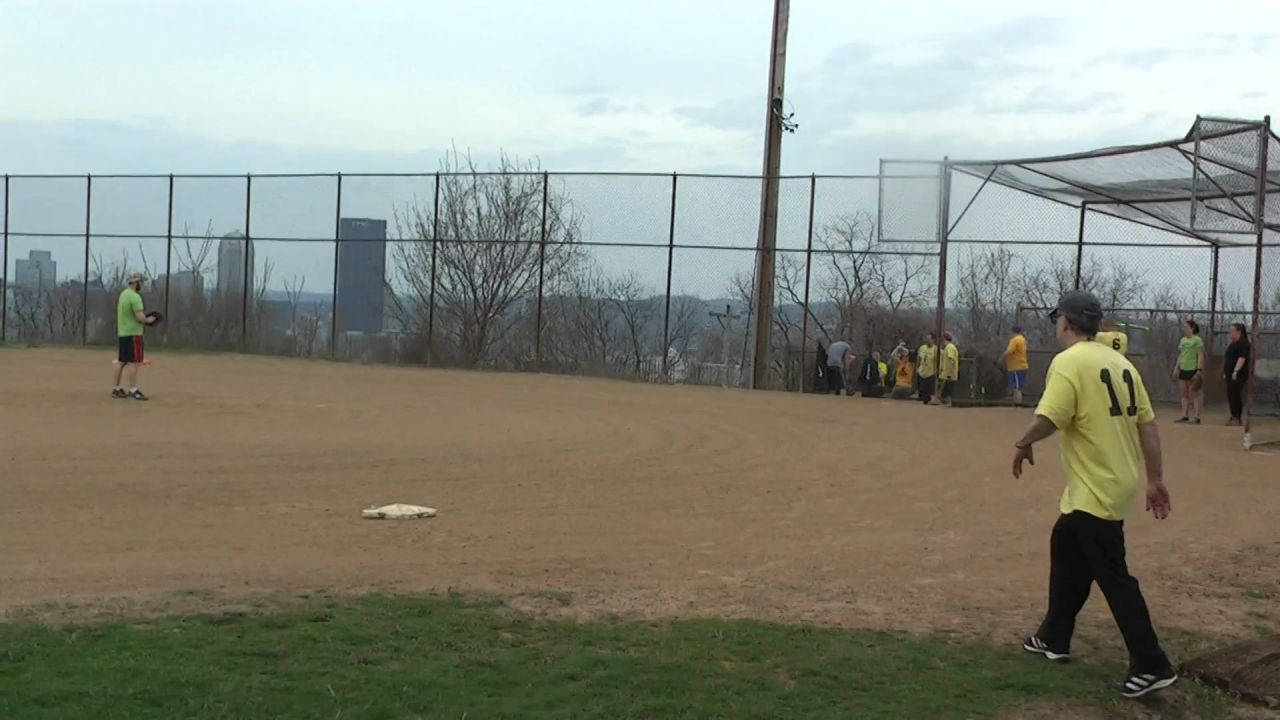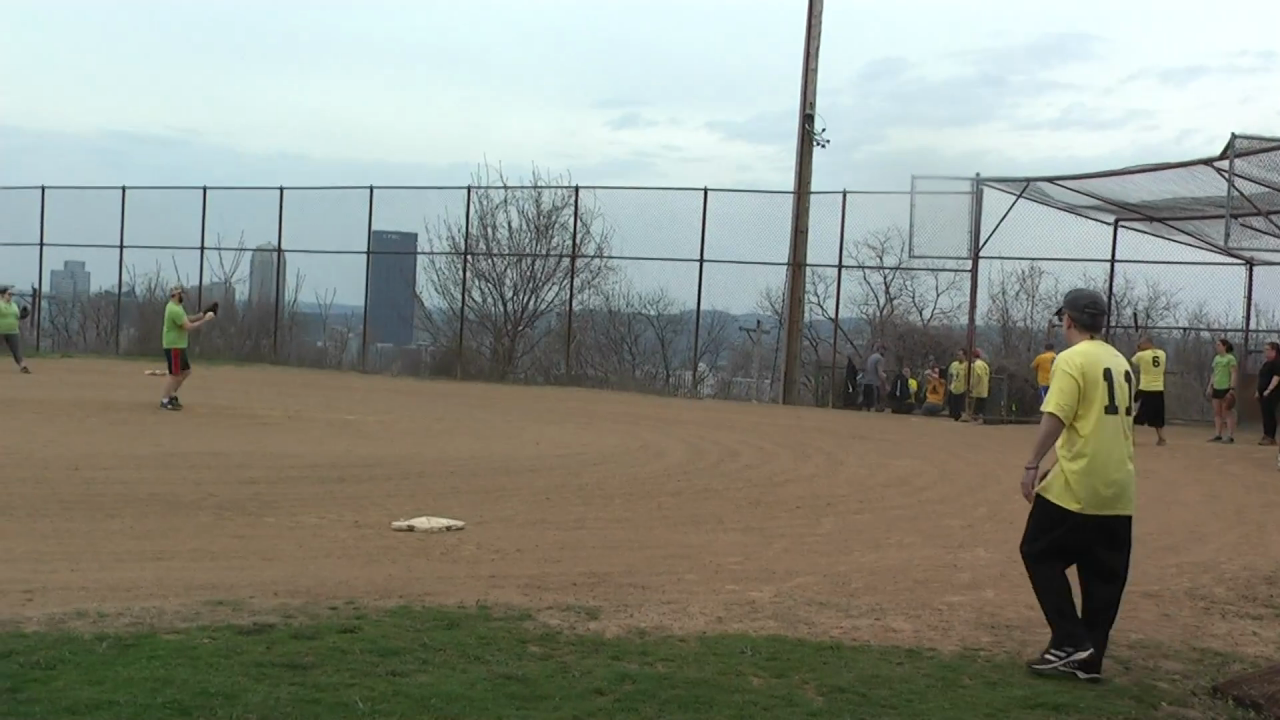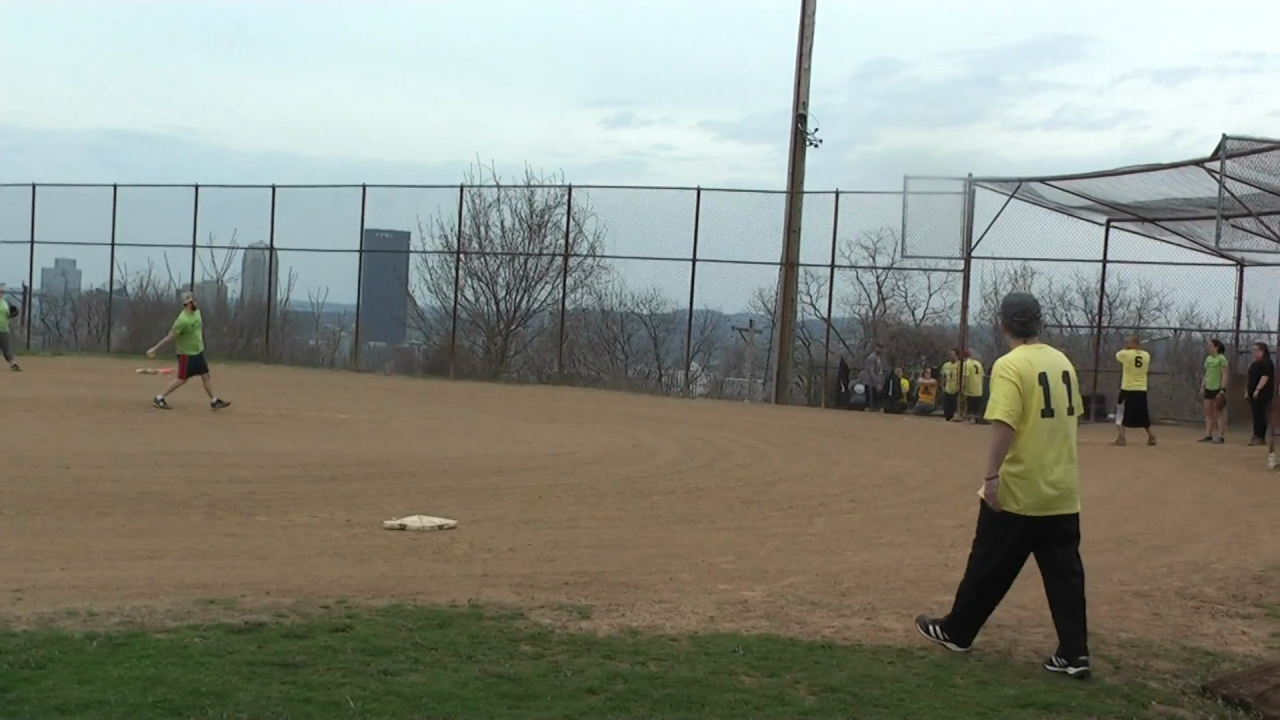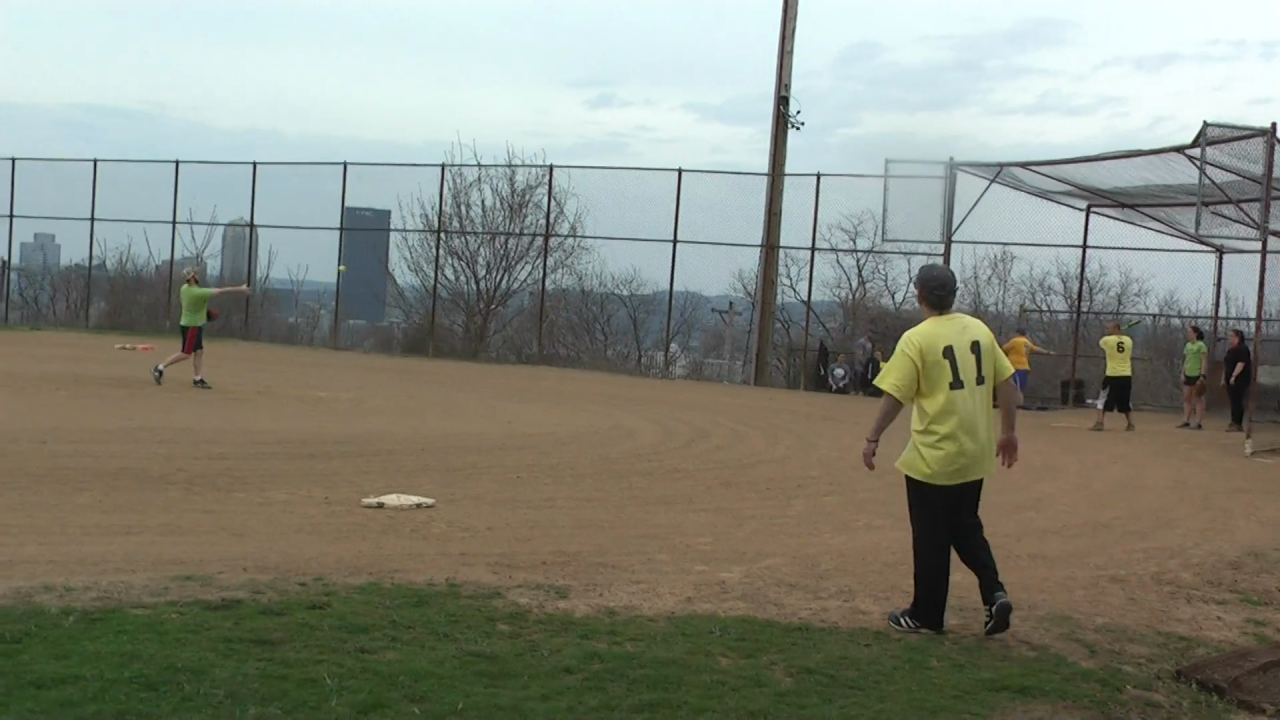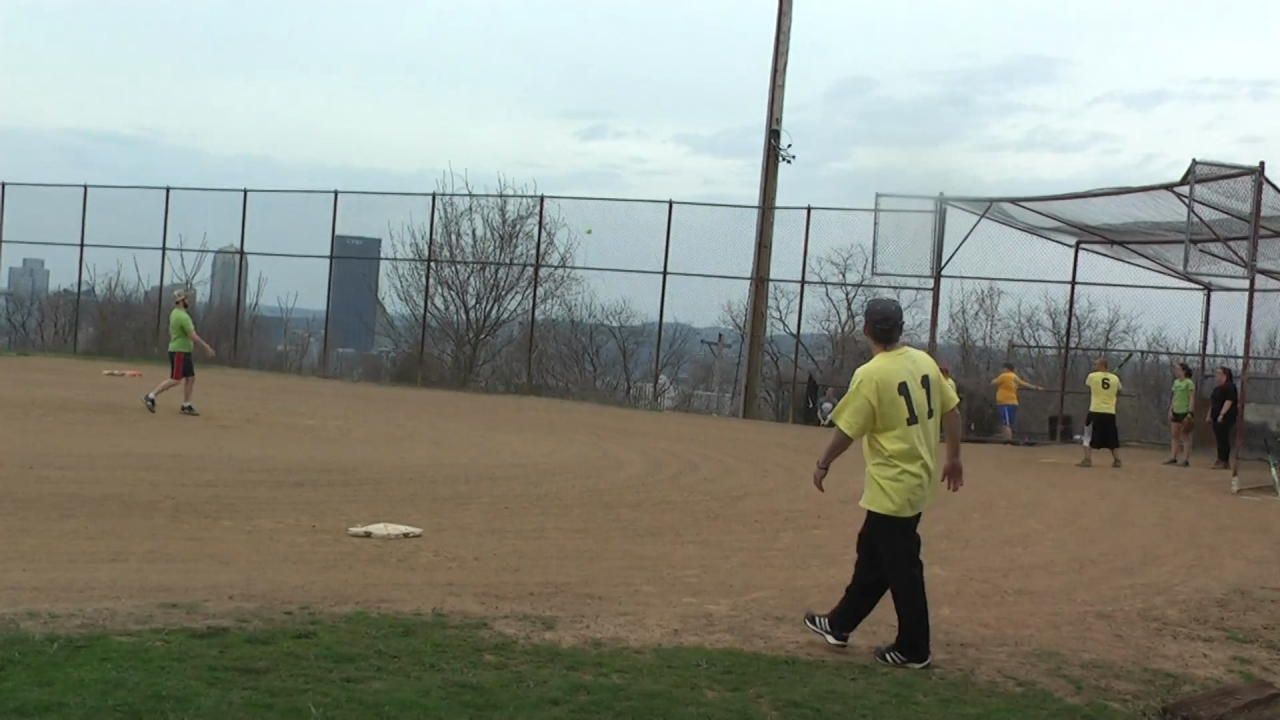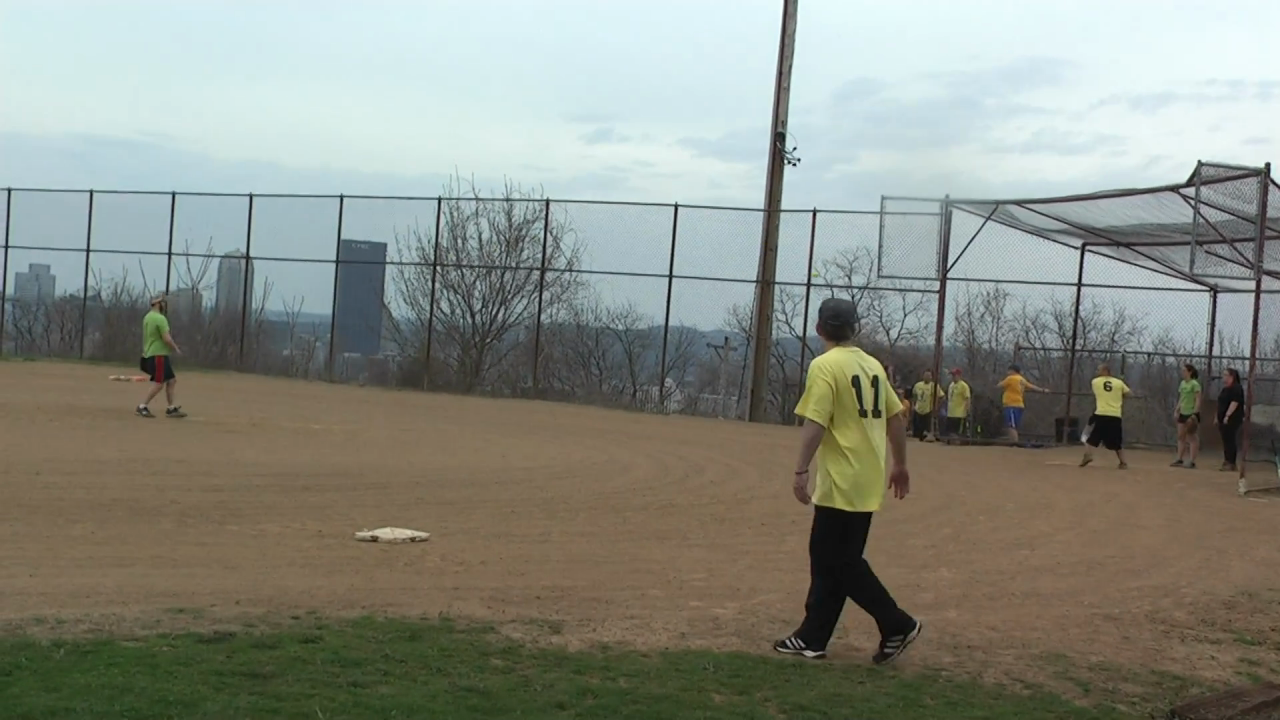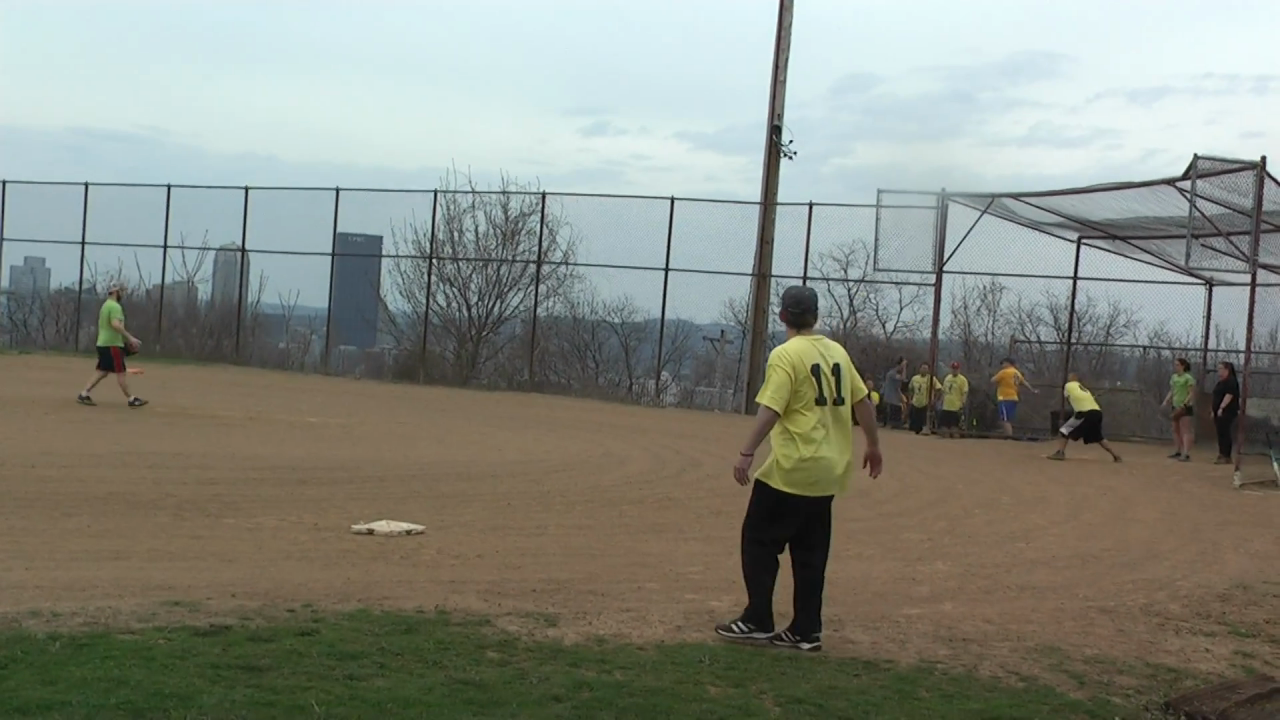
dt=0.4s
person 1, frame 1
left shoulder: (1068, 361)
right shoulder: (1121, 362)
left elbow: (1050, 418)
right elbow: (1146, 424)
left wrist: (1023, 444)
right wrist: (1155, 479)
left hip: (1094, 488)
right hip: (1119, 481)
left knee: (1112, 576)
right knee: (1067, 551)
left ankle: (1151, 664)
right ankle: (1053, 637)
person 1, frame 2
left shoulder: (1072, 358)
right shoulder: (1119, 360)
left elbow: (1055, 418)
left wrist: (1032, 466)
left hip: (1077, 485)
right hip: (1118, 488)
left knee: (1038, 552)
right knee: (1104, 575)
left ankle: (1071, 639)
right ankle: (1088, 657)
person 1, frame 3
left shoulder: (1009, 365)
right shoulder: (1061, 361)
left elbow: (1005, 425)
left wrist: (991, 476)
left hip: (1018, 487)
right hip: (1061, 490)
left knee: (989, 564)
right knee: (1064, 571)
left ankle: (957, 630)
right ankle: (1075, 651)
person 1, frame 4
left shoulder: (917, 338)
right shoulder: (980, 330)
left elbow: (894, 395)
right elbow: (1006, 383)
left wrist: (872, 439)
right wrist: (1008, 431)
left hip: (933, 457)
right hip: (974, 456)
left knee: (930, 539)
right knee: (966, 530)
left ankle: (926, 615)
right ankle: (994, 594)
person 1, frame 5
left shoulder: (870, 374)
right shoulder: (925, 362)
left elbow: (847, 430)
right elbow: (950, 412)
left wrist: (823, 464)
right wrist: (953, 458)
left hip: (891, 487)
right hip: (918, 480)
left knee: (902, 566)
right knee: (871, 555)
left ankle: (913, 648)
right ankle: (840, 623)
person 1, frame 6
left shoulder: (824, 366)
right shoulder: (872, 364)
left elbow: (815, 423)
right elbow: (895, 417)
left wrist: (801, 471)
right wrist: (899, 464)
left hip: (842, 482)
right hip: (867, 481)
left knee: (837, 562)
right knee: (825, 556)
left ankle: (897, 625)
right ankle: (812, 636)
person 1, frame 7
left shoulder: (785, 354)
right shoulder: (837, 351)
left elbow: (770, 409)
right elbow: (863, 402)
left wrist: (746, 453)
right wrist: (872, 445)
left hip: (791, 468)
right hip: (827, 471)
left knee: (758, 538)
right knee: (810, 551)
left ankle: (758, 618)
right ankle: (807, 628)
